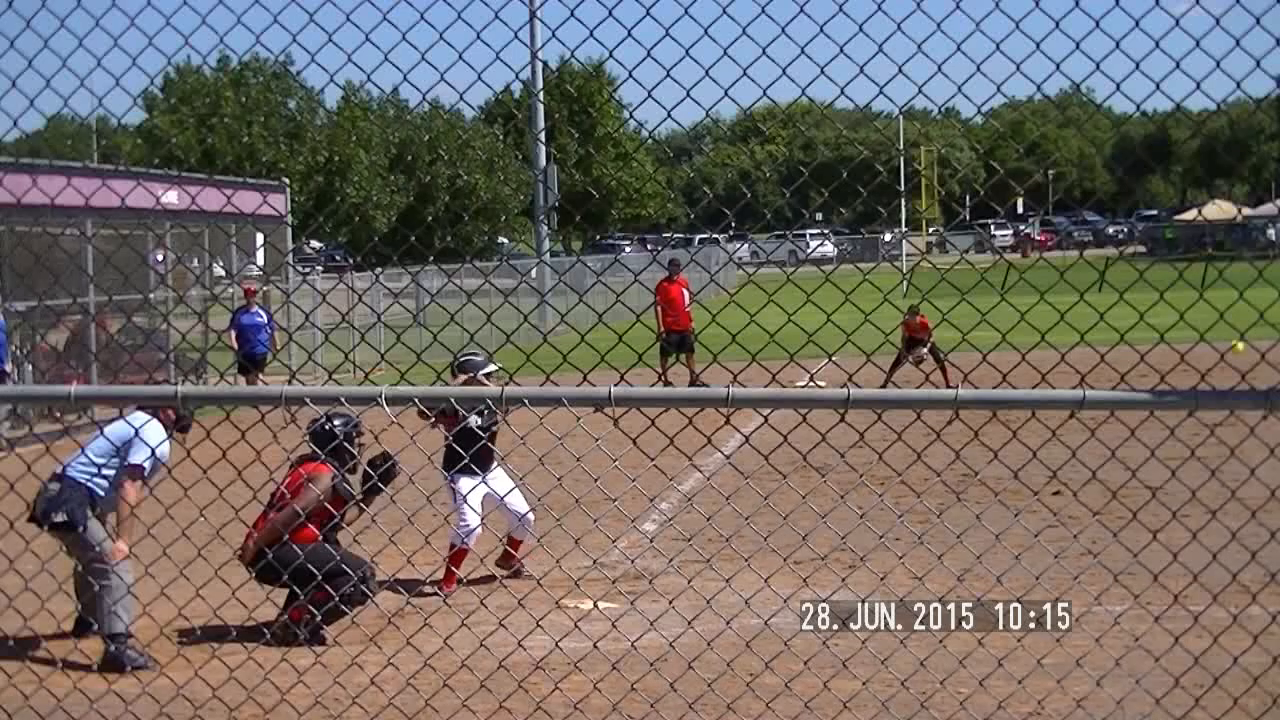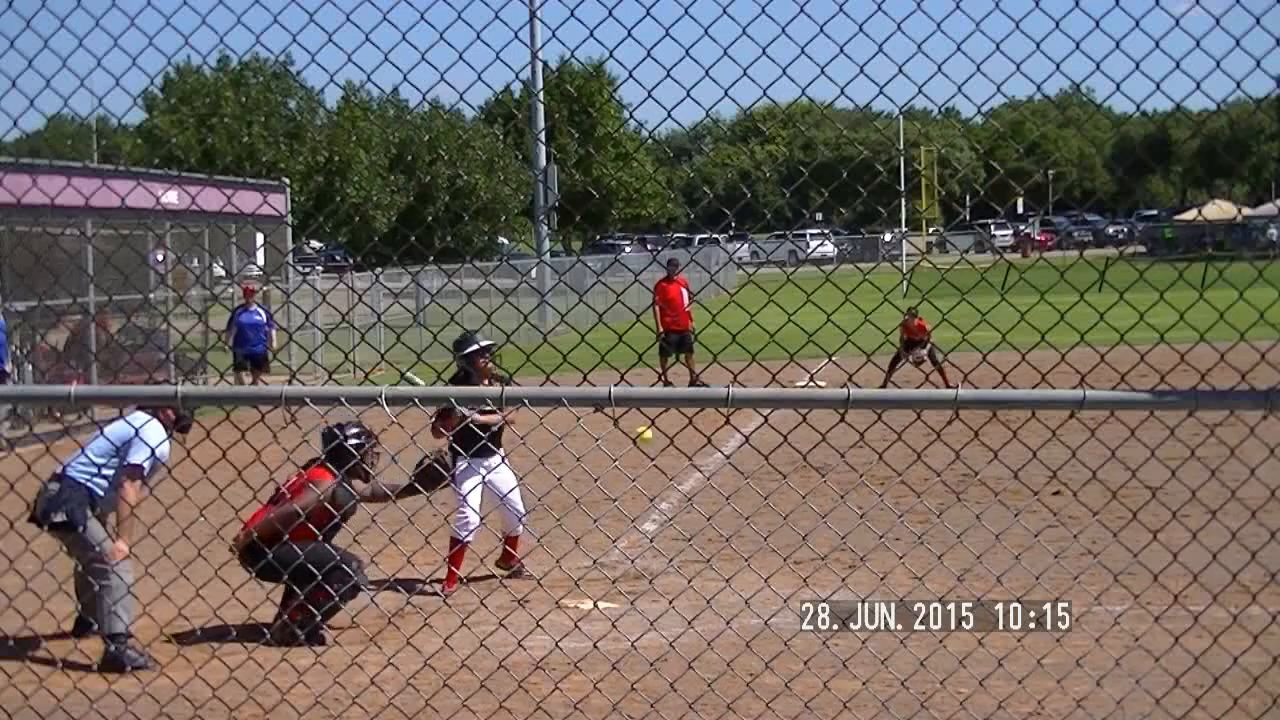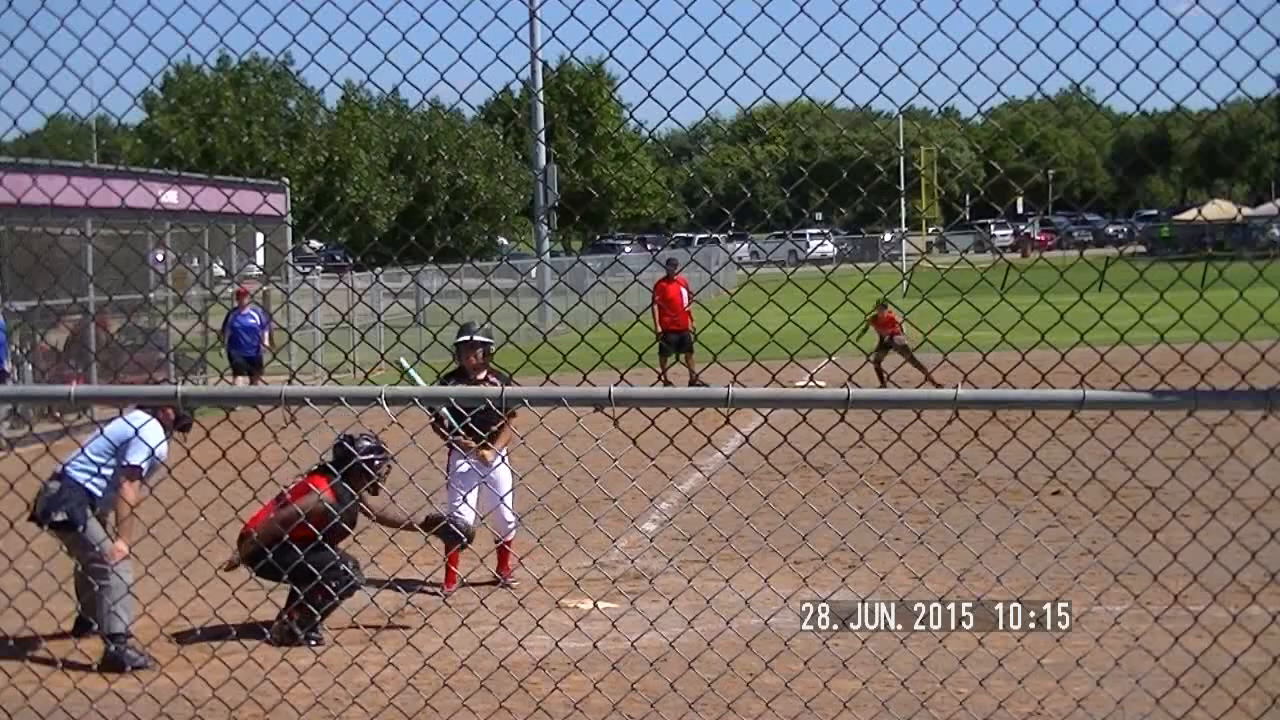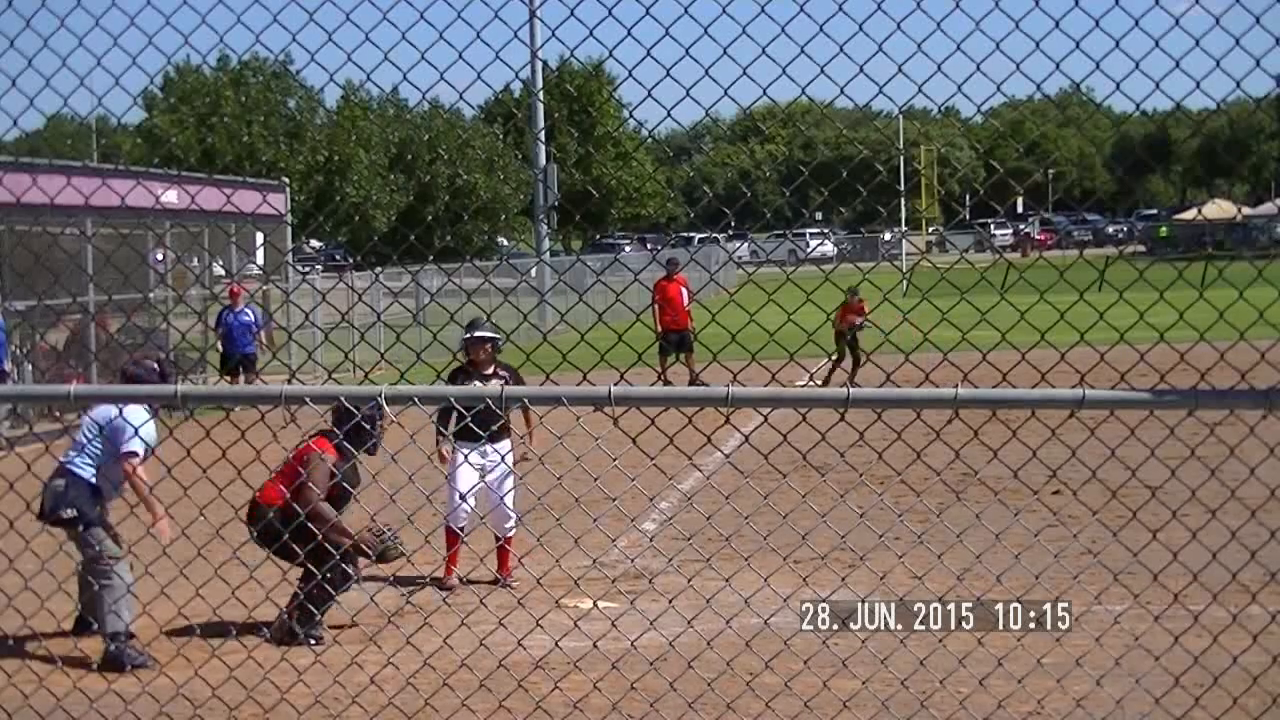
dt=0.3s
person 1, frame 1
left shoulder: (136, 423)
right shoulder: (153, 433)
right elbow: (129, 486)
right wrist: (123, 540)
left hip: (59, 497)
right hip: (71, 503)
left knee: (94, 559)
right knee: (115, 567)
left ankle: (89, 620)
right ankle: (118, 648)
person 1, frame 2
left shoulder: (136, 423)
right shoulder: (153, 433)
right elbow: (128, 486)
right wrist: (123, 540)
left hip: (59, 497)
right hip: (71, 503)
left knee: (93, 559)
right knee: (115, 566)
left ankle: (89, 619)
right ankle: (118, 647)
person 1, frame 3
left shoulder: (133, 422)
right shoulder: (151, 433)
right elbow: (127, 486)
left wrist: (107, 534)
right wrist: (123, 540)
left hip: (60, 497)
right hip: (71, 503)
left knee: (94, 559)
right knee: (114, 566)
left ankle: (88, 619)
right ankle: (118, 648)
person 1, frame 4
left shoulder: (112, 408)
right shoulder: (138, 414)
right elbow: (133, 468)
left wrist: (100, 515)
right wrist: (158, 513)
left hip: (67, 491)
right hip: (77, 497)
left knee: (93, 556)
right knee: (115, 565)
left ankle: (89, 621)
right ankle: (117, 646)
person 2, frame 1
left shoulder: (491, 401)
right shoulder: (453, 403)
right elbow: (424, 412)
left wrist: (480, 382)
right wrist: (457, 384)
left hip: (490, 469)
right hip: (461, 475)
left knee: (524, 516)
right knee: (470, 525)
left ankle: (510, 559)
right ankle: (448, 579)
person 2, frame 2
left shoulder: (502, 383)
right shoulder: (455, 389)
left elbow: (506, 416)
right elbow: (436, 430)
left wrist: (479, 418)
right wrist: (458, 425)
left hip: (495, 457)
right hip: (465, 460)
left knee: (515, 511)
right knee: (466, 518)
left ankle: (508, 559)
right ankle: (451, 578)
person 2, frame 3
left shoulder: (501, 381)
right shoulder: (450, 381)
left elbow: (510, 423)
right elbow: (437, 422)
left wrist: (492, 451)
right wrist: (456, 441)
left hip: (495, 455)
right hip: (461, 457)
left knee: (505, 515)
right knee: (459, 516)
left ankle: (504, 569)
right ankle: (450, 579)
person 2, frame 4
left shoulder: (508, 374)
right shoulder: (458, 376)
left elbow: (525, 406)
right elbow: (444, 414)
left wrist: (530, 440)
right wrist: (442, 443)
left hip: (500, 448)
right hip: (466, 448)
left knee: (504, 510)
right knee: (459, 506)
left ankle: (504, 570)
right ankle: (450, 570)
person 3, frame 1
left shoulder: (312, 467)
right shoulder: (326, 476)
left elbow: (340, 520)
right elbow: (291, 514)
left wrist: (371, 492)
right wrist: (254, 548)
left hip: (275, 553)
right hip: (273, 556)
right knee: (362, 578)
left ankle: (291, 619)
right ankle: (293, 625)
person 3, frame 2
left shoulder: (339, 476)
right shoulder: (329, 486)
left elbow: (372, 493)
right elbow: (280, 515)
left wrist: (408, 490)
right wrist: (242, 542)
left hip: (272, 547)
right hip: (263, 551)
right knee: (350, 573)
left ankle: (289, 621)
right ankle: (292, 627)
person 3, frame 3
left shoulder: (349, 486)
right shoulder: (326, 495)
left elbow: (378, 514)
right elbow: (277, 522)
left wrist: (421, 525)
right wrist: (242, 555)
left hip: (280, 547)
right hip: (267, 550)
right knee: (346, 574)
left ankle: (293, 623)
right ankle: (292, 628)
person 3, frame 4
left shoulder: (346, 454)
right shoulder: (325, 452)
left elbow: (331, 505)
right elbow: (313, 504)
left wrist: (355, 538)
right wrist: (354, 535)
left hip: (287, 518)
right hip: (272, 519)
left knee: (335, 561)
right knee: (343, 563)
left ankle: (291, 623)
right ankle: (295, 627)
